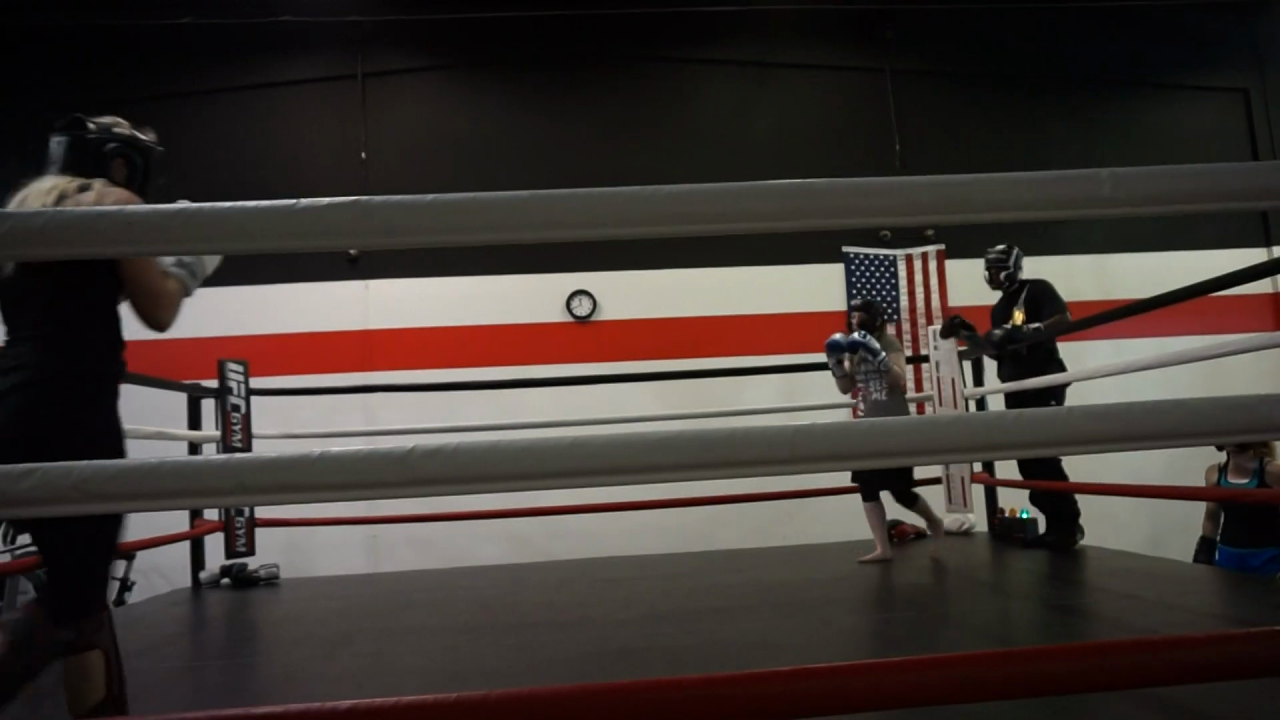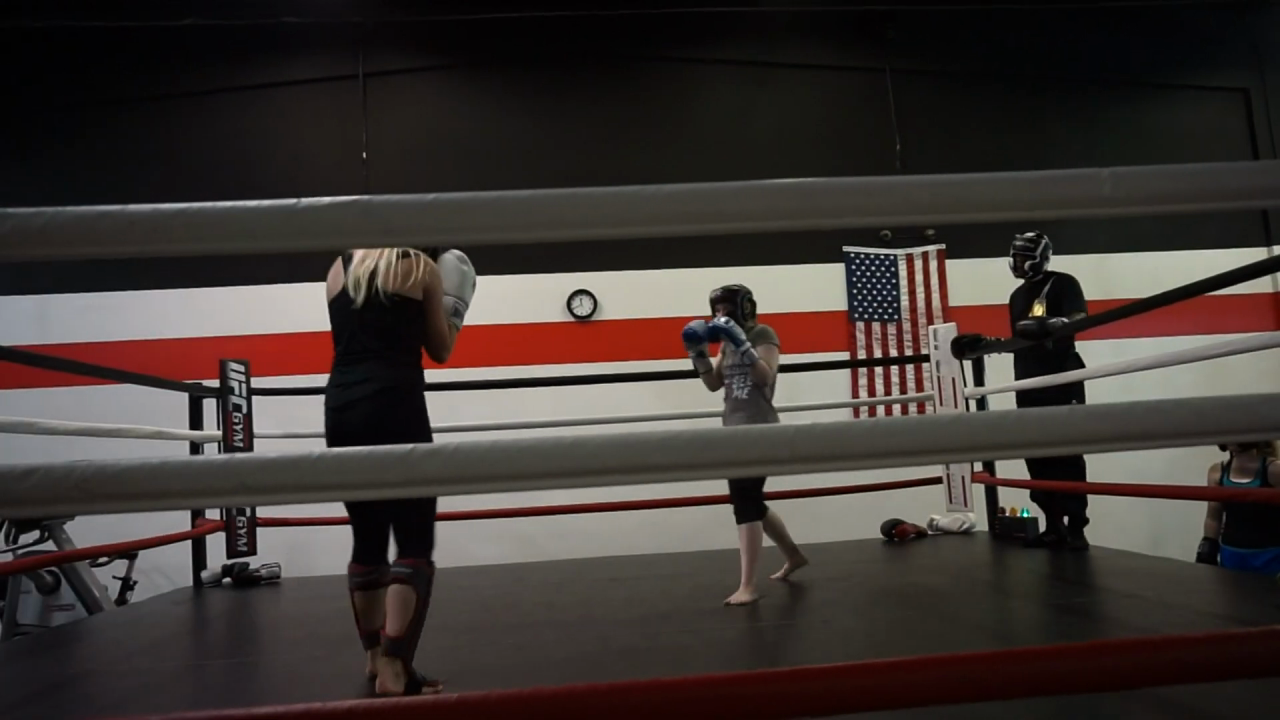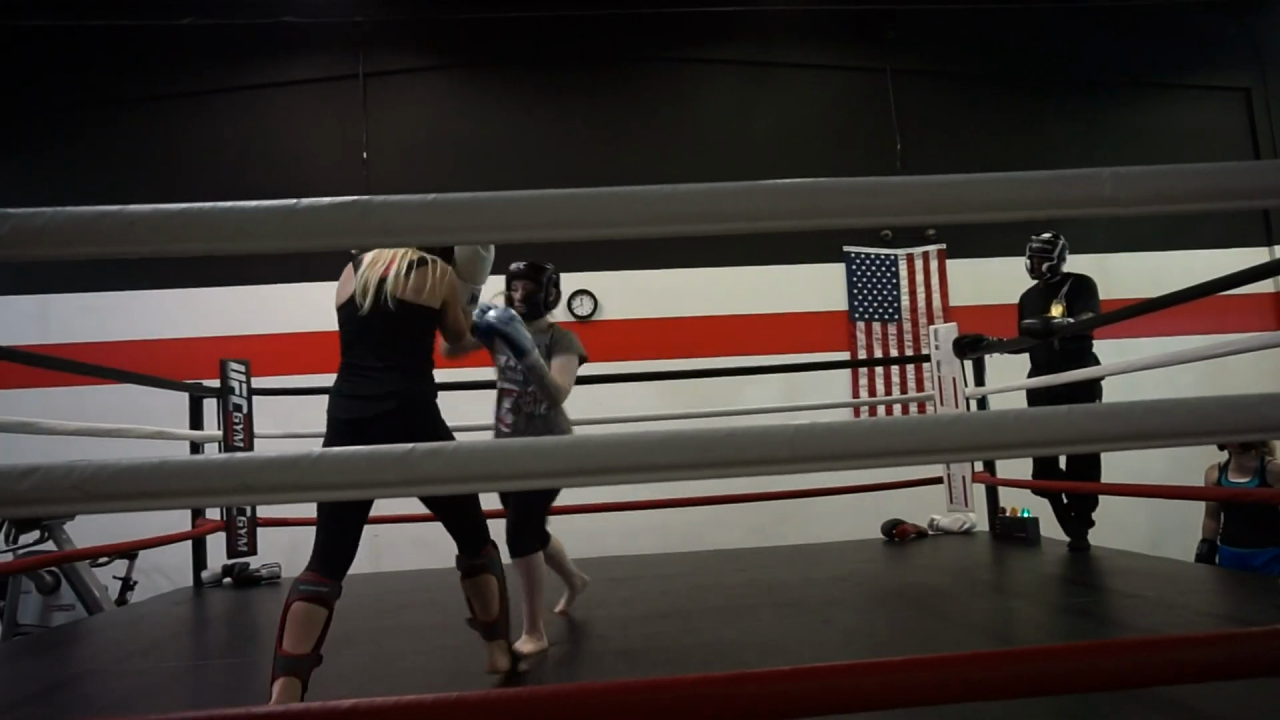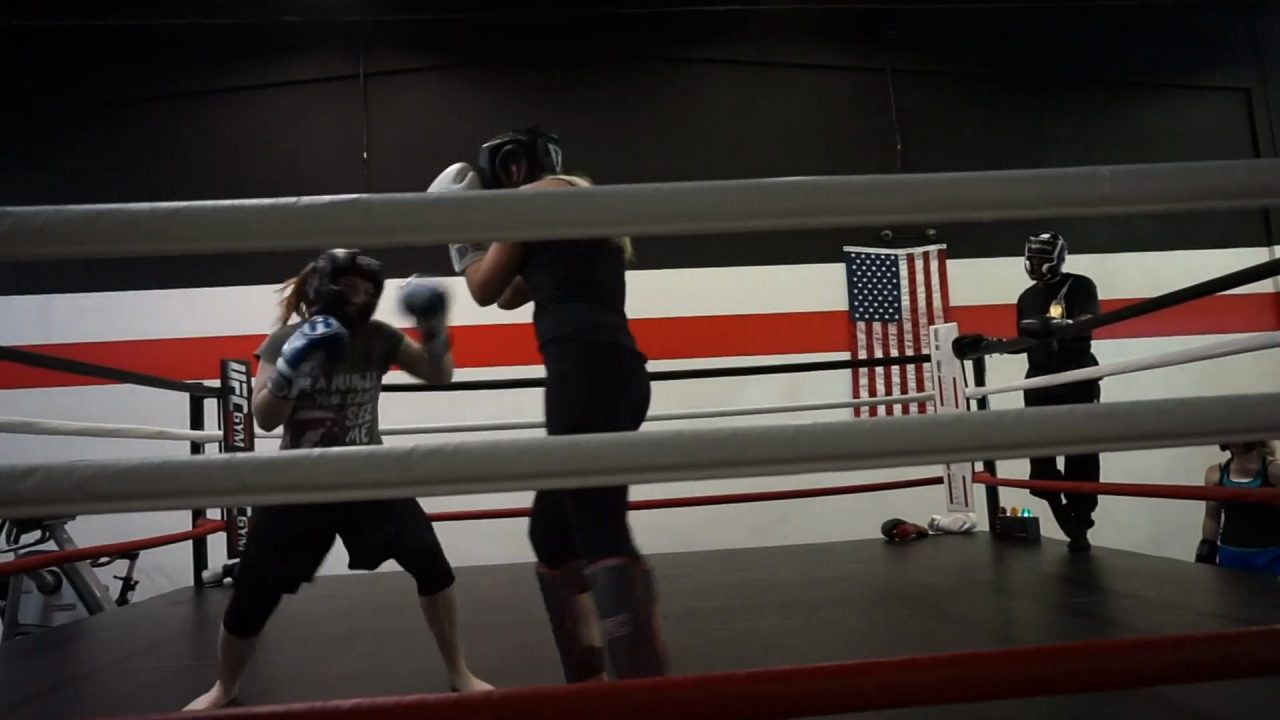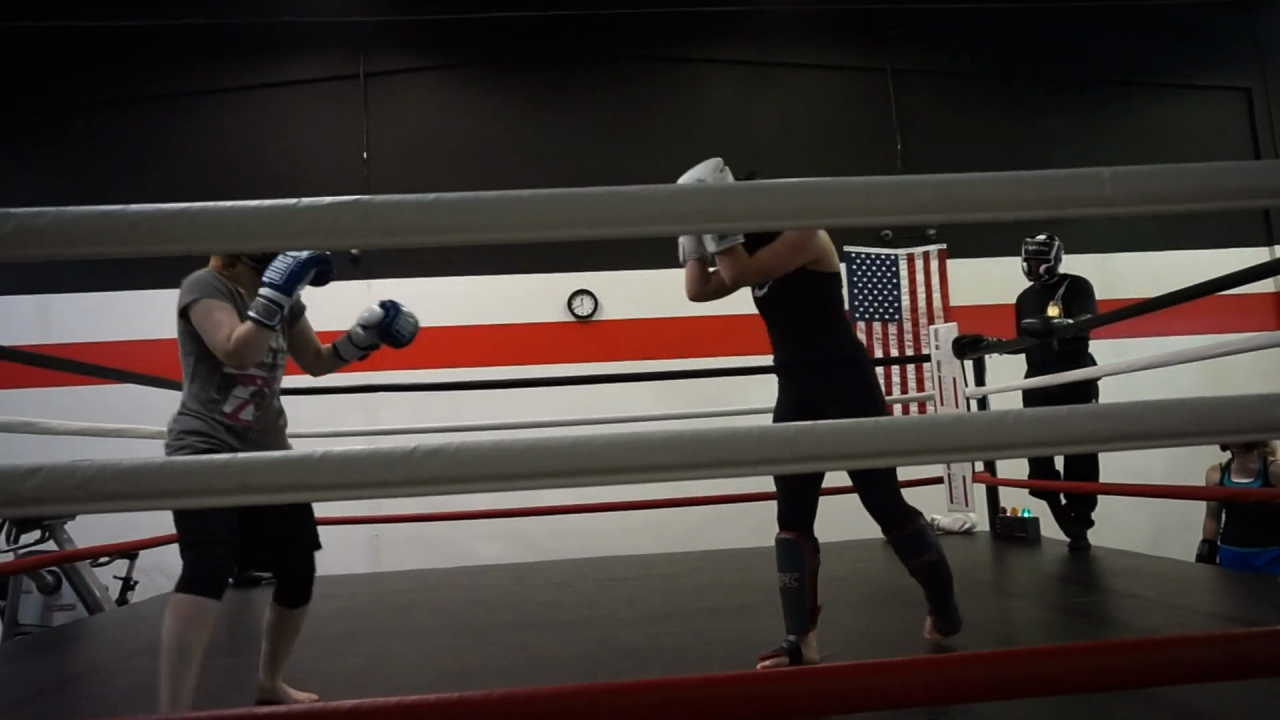
dt=1s
person 1, frame 1
right shoulder: (115, 202)
right elbow: (158, 313)
right wrist: (183, 266)
right hip: (72, 406)
left knee: (79, 580)
right knee: (76, 588)
person 1, frame 2
left shoulder: (339, 269)
right shoulder: (423, 268)
right elbow: (440, 350)
right wrist: (453, 307)
left hip: (341, 409)
right hip: (394, 408)
left knee: (367, 539)
right knee: (414, 542)
left ankle: (378, 657)
right ankle: (395, 671)
person 1, frame 3
left shoulder: (352, 271)
right shoulder: (438, 273)
right elbow: (457, 335)
right wrist: (467, 290)
left hip: (348, 420)
right hip: (410, 418)
left knee: (327, 560)
right knee: (473, 535)
left ankle: (284, 690)
right ankle: (500, 652)
person 1, frame 4
left shoulder: (541, 193)
left elbow: (486, 288)
right elbow: (513, 293)
left wrist: (467, 238)
right wrist: (493, 238)
left hip: (585, 372)
right hip: (615, 377)
left knee: (601, 539)
right knee: (552, 531)
right ankle: (588, 684)
person 1, frame 5
left shoulder: (803, 234)
right shoulder: (763, 254)
left elbow: (742, 273)
right elbow: (698, 289)
right wrist: (696, 231)
left hip: (846, 383)
right hip: (796, 392)
left knee: (886, 505)
right knee: (792, 517)
left ankle: (943, 607)
right ankle: (800, 640)
person 2, frame 1
left shoulder: (890, 342)
right shoulder: (853, 348)
left elbow: (899, 380)
right elbow: (846, 388)
left wrist: (877, 354)
right wrist: (835, 361)
left knee: (900, 489)
right knee: (866, 486)
left ankle: (935, 524)
right ankle: (883, 548)
person 2, frame 2
left shoulder: (762, 334)
right shoulder: (729, 339)
left elbow: (765, 377)
right elbow: (714, 383)
left wrist: (740, 343)
right wrist: (698, 350)
left hip: (756, 429)
right hip: (734, 429)
left knee: (745, 501)
right knee: (750, 500)
left ankle: (747, 586)
right ankle: (794, 557)
person 2, frame 3
left shoulder: (561, 339)
right shoulder: (500, 325)
left elbow: (557, 393)
right elbow: (453, 350)
left wrist: (527, 351)
right wrist: (473, 330)
right hip: (509, 445)
left knee: (523, 530)
right knee: (531, 527)
left ankle: (534, 632)
right ankle: (574, 581)
person 2, frame 4
left shoulder: (377, 338)
right shoulder: (284, 339)
left elbow: (440, 374)
right elbow: (262, 417)
left wrist: (431, 323)
right wrist: (290, 362)
left knee: (428, 560)
right knee: (252, 596)
left ankle: (459, 675)
right ankle: (225, 685)
person 2, frame 5
left shoulder: (284, 303)
right shoulder: (206, 287)
left elbow: (317, 361)
right elbow: (238, 354)
left wrist: (371, 332)
right wrist: (278, 289)
left hip: (267, 455)
right hip: (206, 446)
left knee: (298, 575)
right knee: (206, 571)
left ankle: (271, 681)
person 3, frame 1
left shoulder: (1038, 290)
right shoulder: (999, 308)
left elbow: (1064, 320)
left wrist: (1020, 332)
left hip: (1045, 384)
right hip: (1016, 391)
left knee: (1045, 454)
right knee: (1028, 460)
left ankle: (1070, 522)
right ankle: (1053, 526)
person 3, frame 2
left shoulder: (1063, 284)
right shoulder: (1017, 296)
left elbow: (1080, 319)
left wrist: (1047, 325)
left hip: (1062, 382)
right hip: (1029, 386)
left knee: (1066, 455)
right knee: (1037, 458)
left ankle: (1076, 528)
right ankle: (1054, 526)
person 3, frame 3
left shoulder: (1080, 285)
right shoulder: (1028, 297)
left elbow: (1088, 321)
left wrist: (1052, 324)
left hip: (1080, 382)
right hip: (1043, 384)
left knee: (1082, 457)
right knee: (1042, 458)
left ankle: (1080, 526)
right ankle: (1070, 521)
person 3, frame 4
left shoulder: (1080, 286)
right shoulder: (1027, 297)
left elbow: (1087, 323)
left wrist: (1051, 324)
left hip: (1077, 381)
right hip: (1040, 383)
left knee: (1080, 457)
right knee: (1039, 453)
left ankle: (1079, 525)
right ankle: (1069, 521)
person 3, frame 5
left shoulder: (1077, 286)
right shoulder: (1025, 298)
left elbow: (1087, 321)
left wrist: (1051, 324)
left hip: (1076, 380)
right hip: (1039, 383)
left knee: (1080, 457)
right knee: (1037, 452)
left ankle: (1079, 525)
right ankle: (1066, 519)
